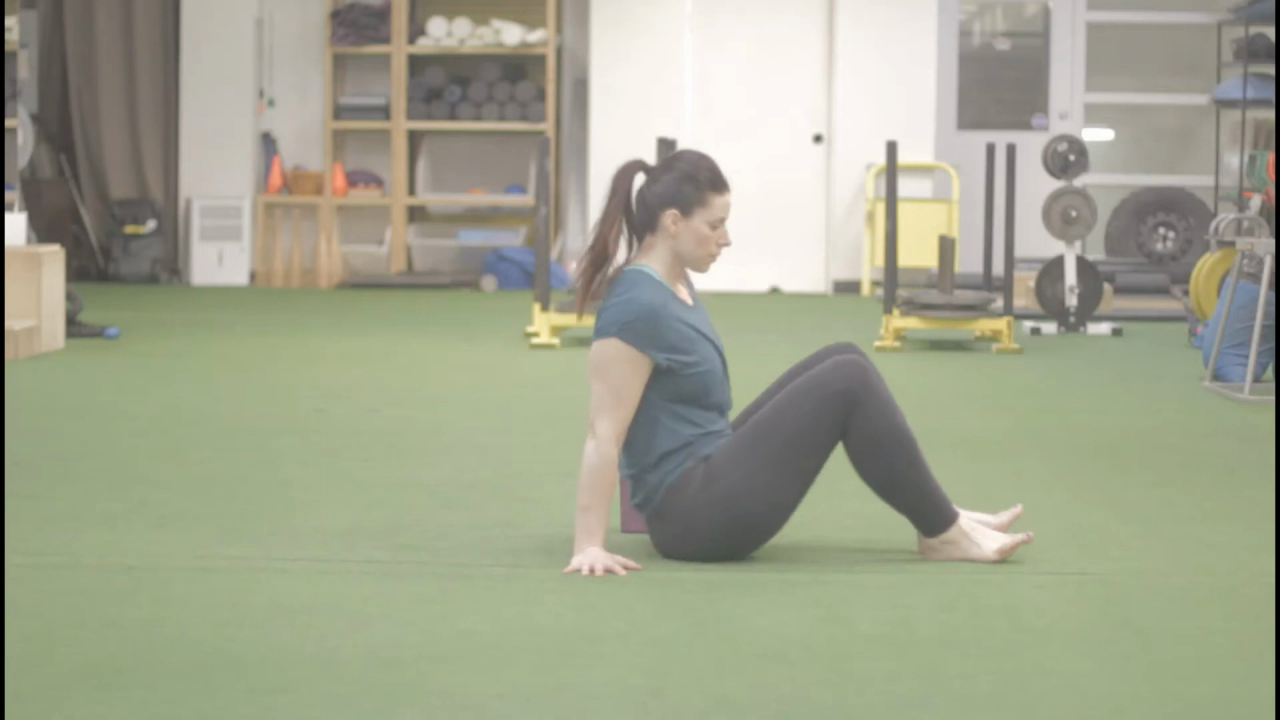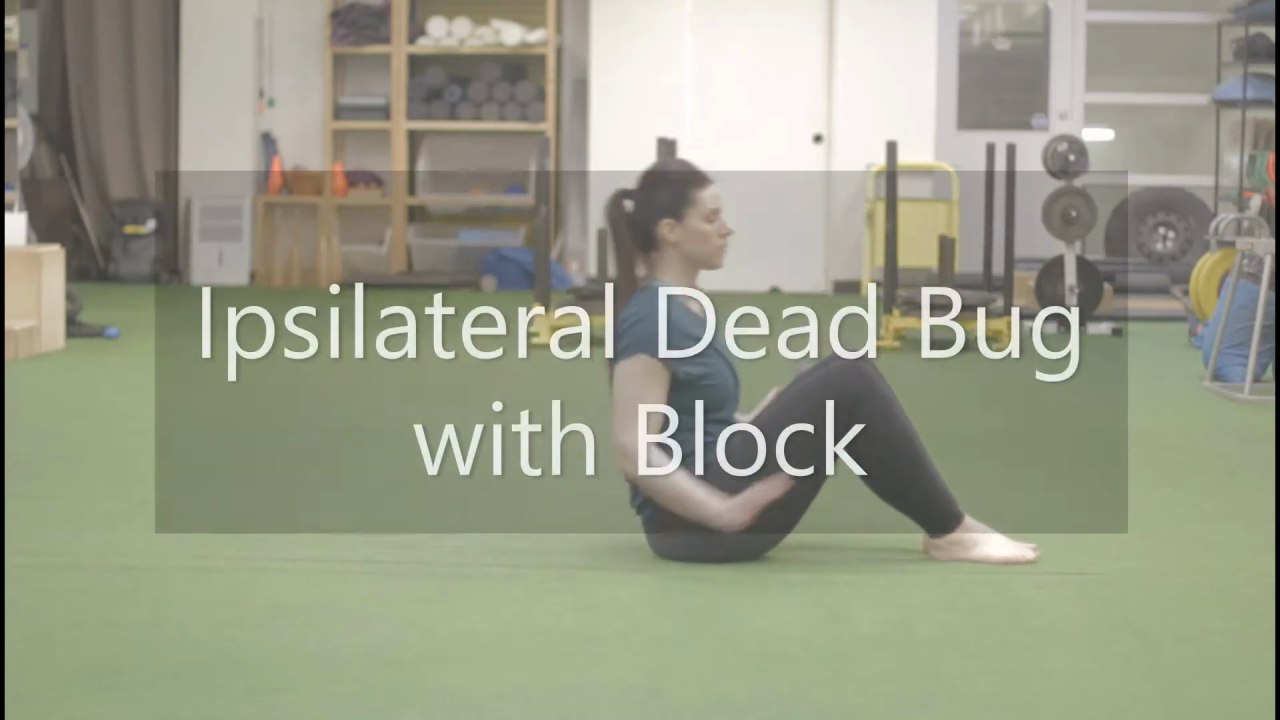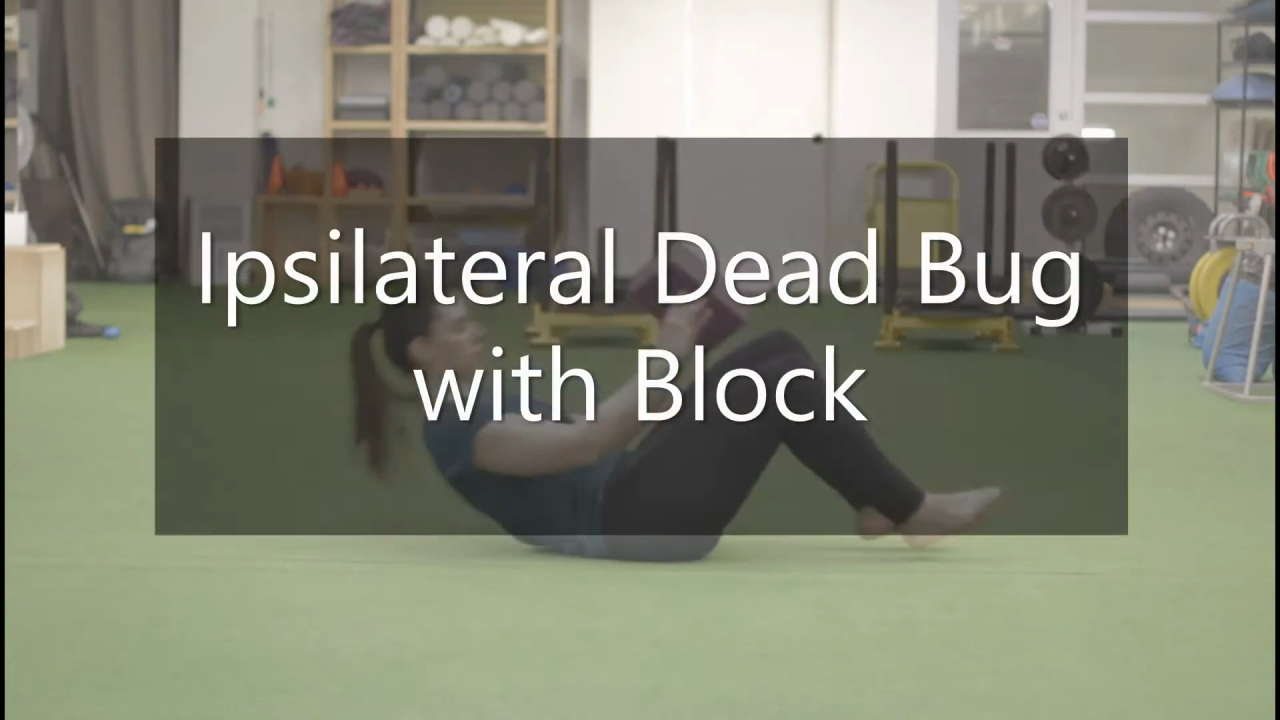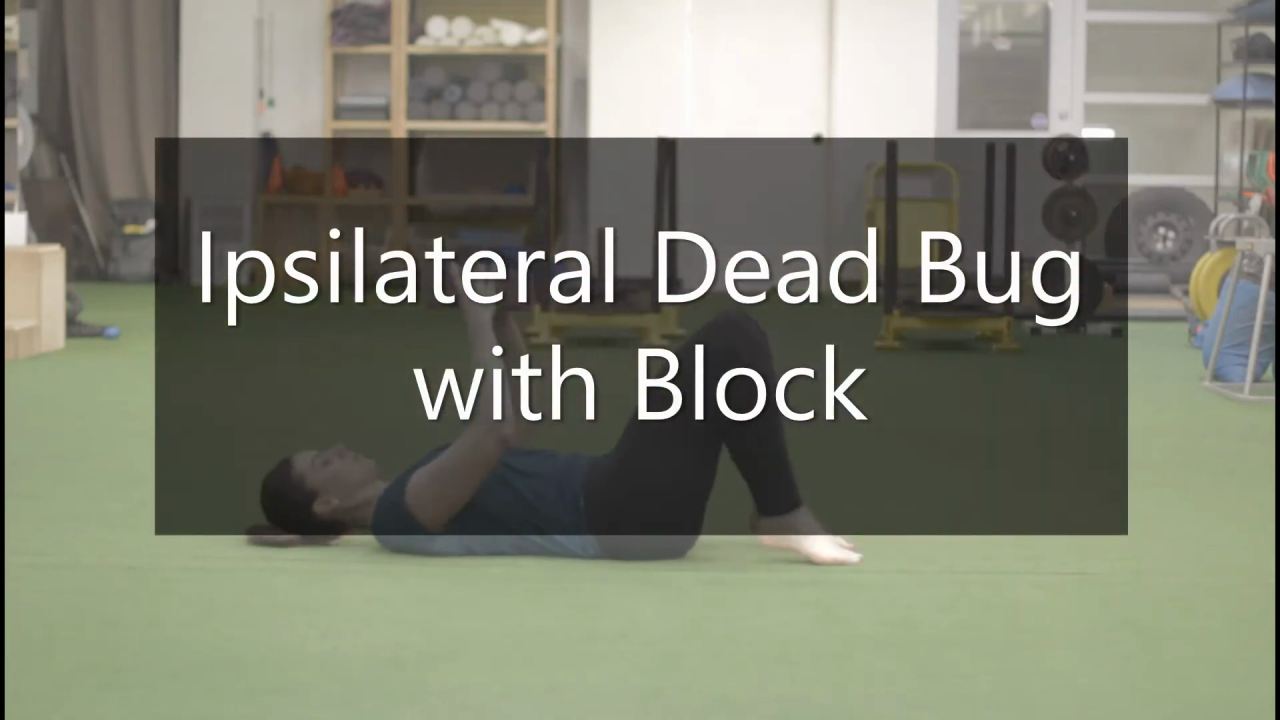
dt=0.5s
person 1, frame 1
left shoulder: (671, 283)
right shoulder: (638, 306)
right elbow: (603, 434)
right wrist: (588, 545)
left hip: (709, 475)
right hip: (694, 512)
left knee: (842, 360)
right knee: (849, 381)
left ankle: (942, 515)
right ankle: (943, 534)
person 1, frame 2
left shoulder: (677, 305)
right shoulder: (652, 320)
right elbow: (632, 449)
right wrist: (719, 512)
left hip: (724, 483)
right hip: (692, 522)
left knee: (847, 372)
right knee: (852, 384)
left ankle: (947, 523)
right ankle: (950, 535)
person 1, frame 3
left shoulder: (472, 400)
right shoulder: (457, 423)
left elbow: (589, 432)
right elbow: (587, 444)
left wrist: (663, 355)
right wrist: (666, 353)
left hip: (619, 498)
right hip: (626, 526)
left knee: (774, 350)
right knee: (779, 378)
left ankle: (882, 506)
right ankle: (914, 510)
person 1, frame 4
left shoulder: (419, 491)
right shoulder: (405, 515)
left elbow: (518, 414)
right elbow: (493, 430)
left wrist: (503, 316)
right wrist: (476, 322)
left hip: (618, 500)
right hip: (630, 520)
left knee: (732, 333)
right knee: (731, 342)
left ankle: (780, 510)
right ankle: (780, 517)
